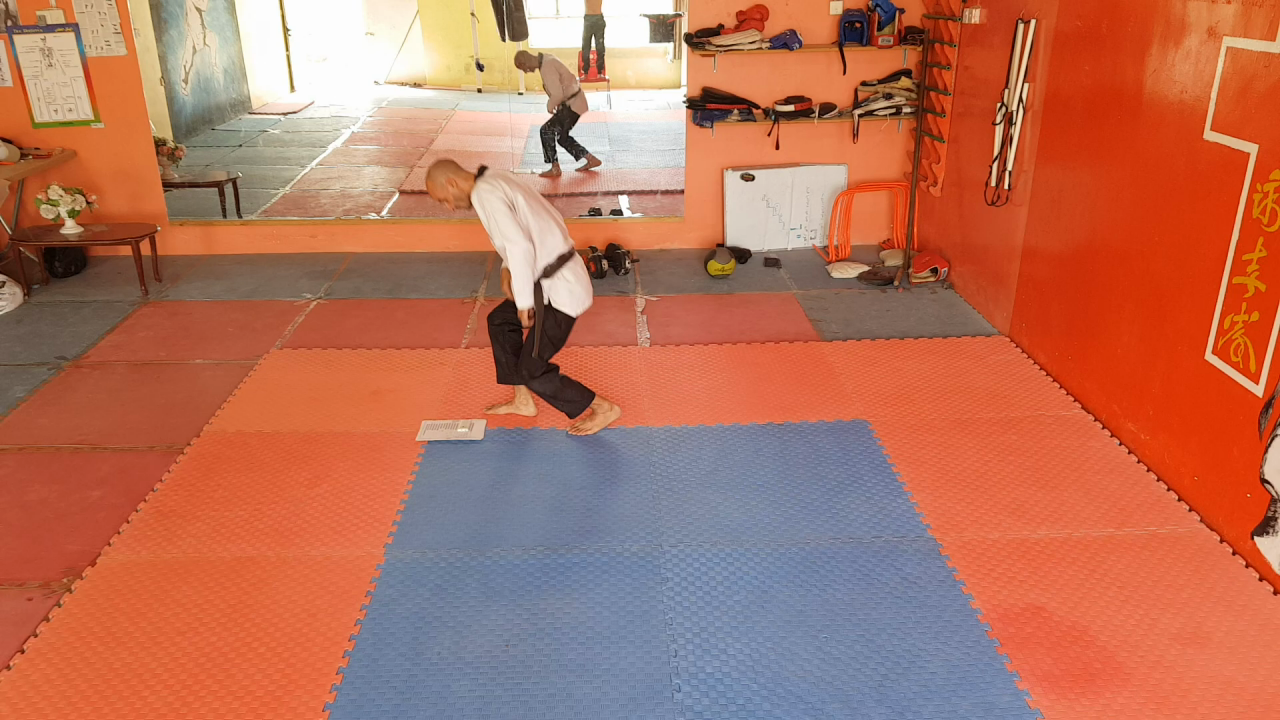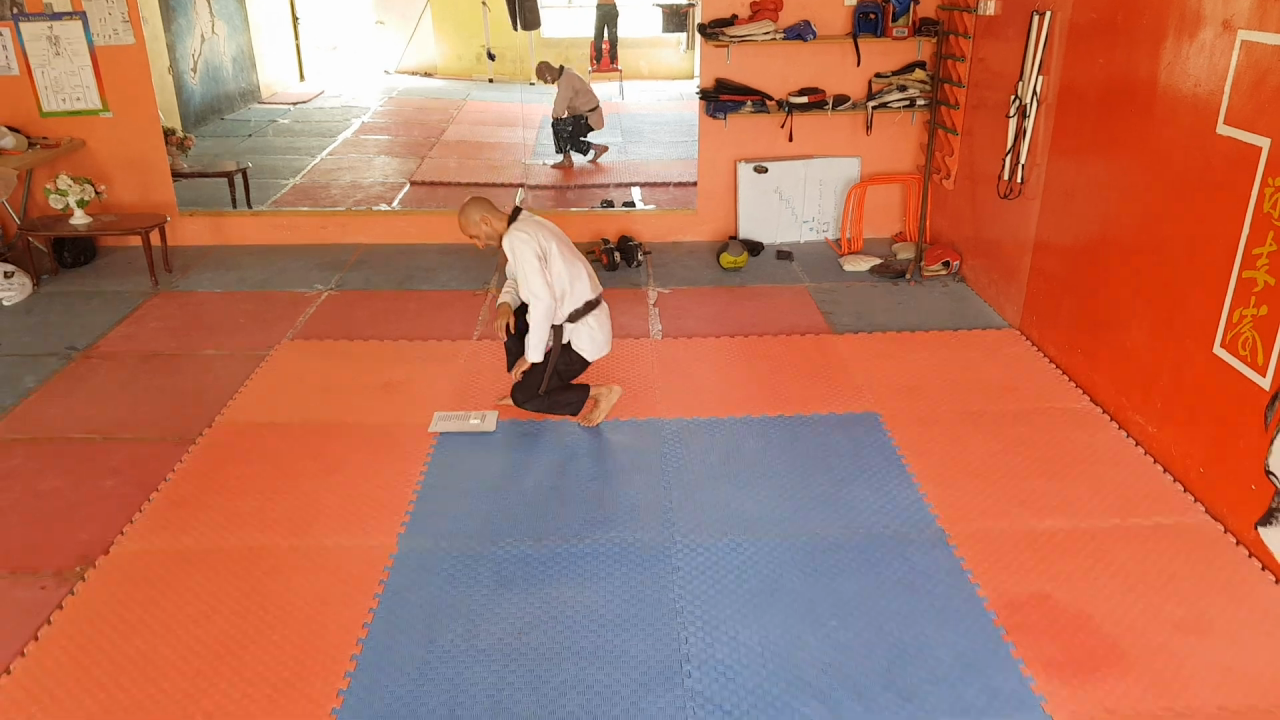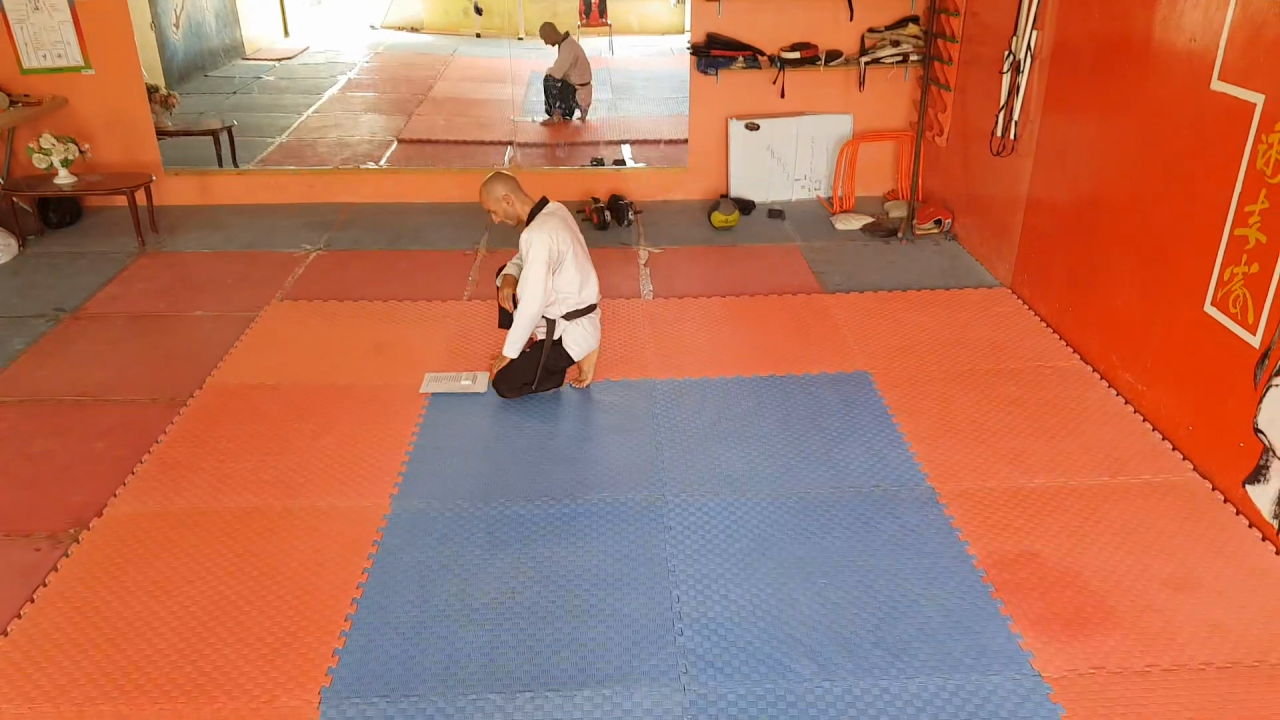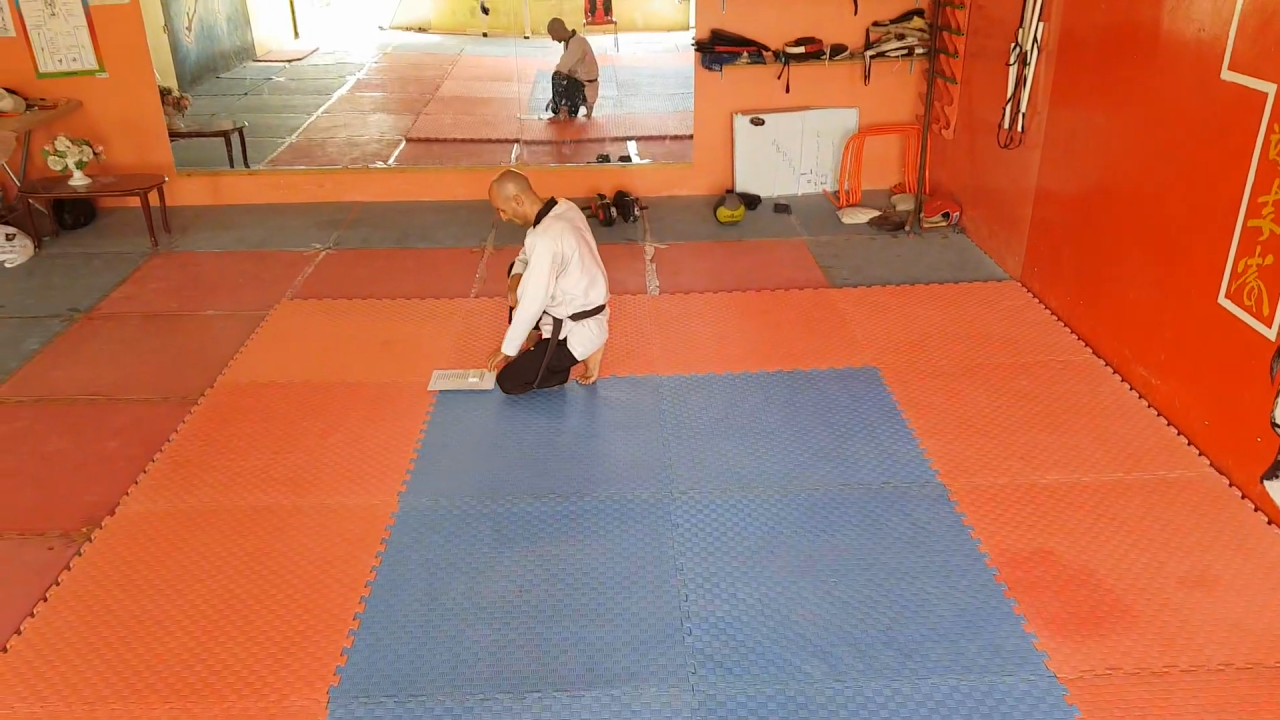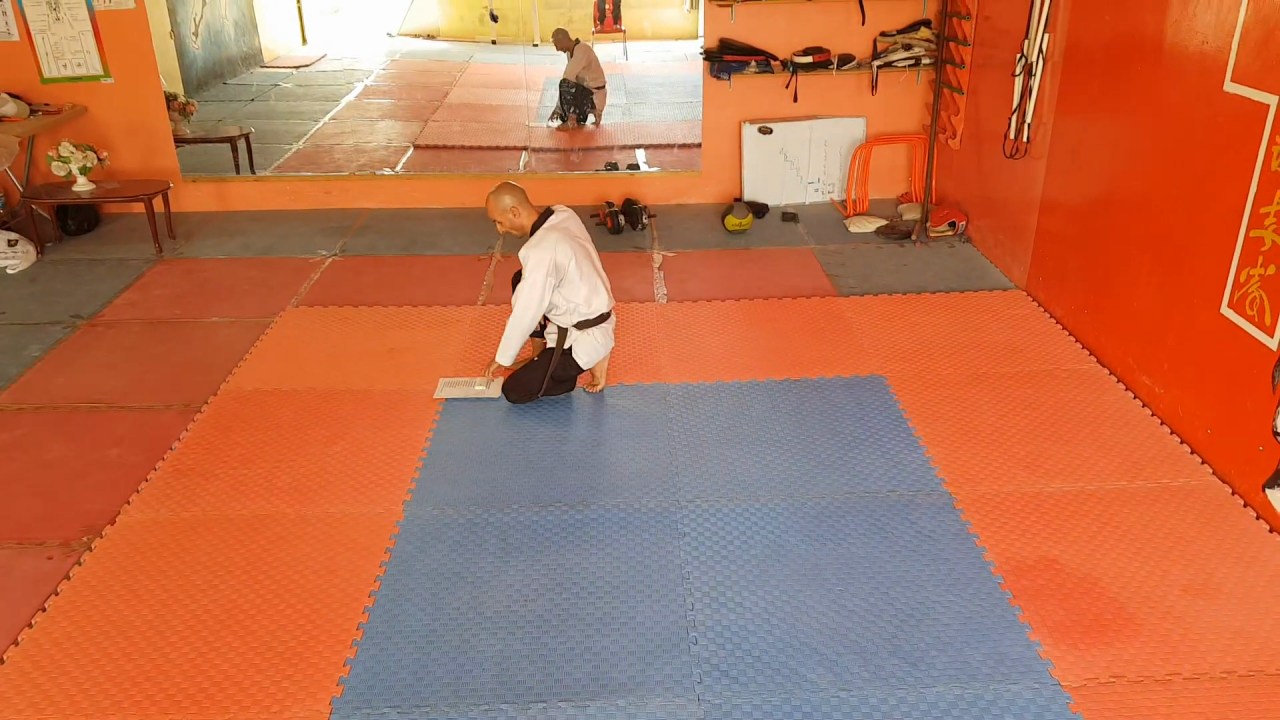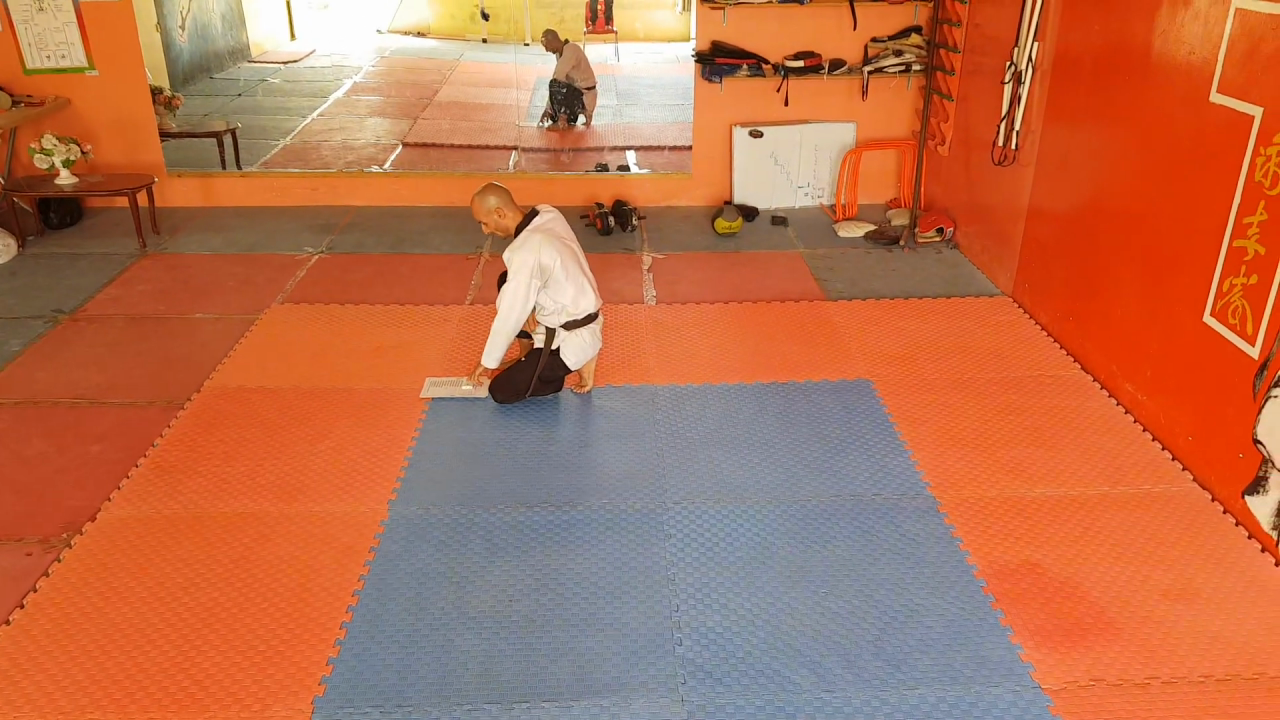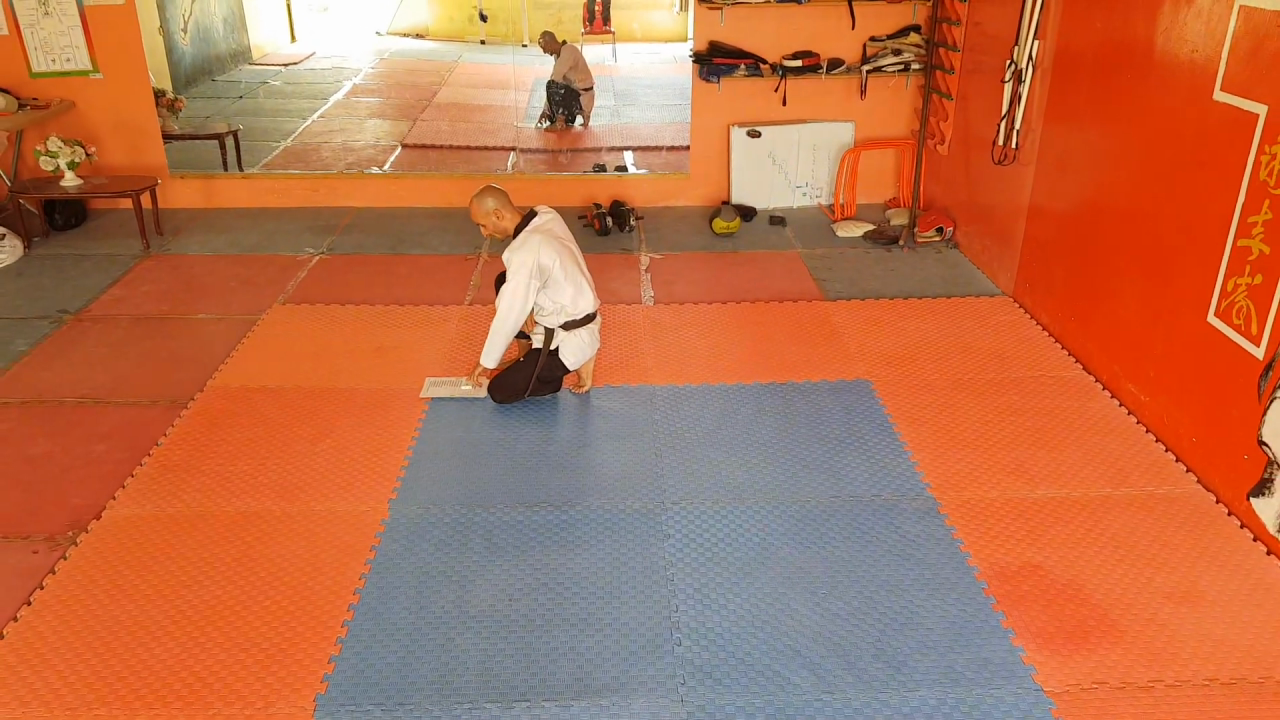
dt=0.3s
person 1, frame 1
left shoulder: (485, 194)
right shoulder: (496, 182)
left elbow: (520, 247)
left wrist: (524, 302)
right wrist: (509, 267)
left hip: (560, 288)
right hip: (559, 278)
left knee: (530, 370)
right knee: (499, 321)
left ankle: (600, 408)
right ankle: (523, 400)
person 1, frame 2
left shoulder: (518, 238)
right shoulder: (528, 224)
left elbow: (543, 301)
right elbow: (517, 277)
left wrist: (532, 356)
right wrist: (504, 303)
left hip: (582, 332)
right hip: (579, 315)
left knee: (525, 396)
right knee: (510, 322)
left ankle: (600, 395)
person 1, frame 3
left shoulder: (539, 234)
right shoulder: (553, 210)
left elbow: (532, 303)
right elbow: (526, 258)
left wrist: (509, 352)
right wrist: (509, 276)
left hip: (572, 332)
right hip: (573, 313)
left knee: (504, 384)
right knee: (506, 276)
left ankle: (578, 356)
right ankle: (529, 350)
person 1, frame 4
left shoulder: (546, 238)
right shoulder: (564, 208)
left elbow: (531, 304)
left wrist: (507, 349)
right wrist: (516, 276)
left hip: (578, 331)
right hip: (585, 309)
left knee: (508, 381)
right knee: (520, 276)
left ankle: (584, 352)
right ankle: (535, 346)
person 1, frame 5
left shoulder: (541, 250)
right shoulder: (562, 214)
left elbow: (525, 314)
left wrist: (502, 358)
right wrist: (532, 300)
left hip: (585, 338)
right hip: (592, 311)
left knee: (514, 391)
right knee: (521, 280)
left ankle: (590, 360)
right ankle: (541, 354)
person 1, frame 6
left shoulder: (525, 252)
right shoulder: (548, 214)
left elbow: (509, 316)
left wrist: (487, 362)
right wrist: (525, 304)
left hip: (572, 339)
right hip: (581, 312)
left knee: (501, 392)
right knee: (509, 283)
left ankle: (577, 361)
right ankle: (529, 355)
person 1, frame 7
left shoulder: (525, 252)
right shoulder: (546, 215)
left elbow: (508, 317)
left wrist: (486, 362)
right wrist: (524, 305)
left hip: (571, 339)
right hip: (576, 311)
left knee: (499, 391)
right knee: (505, 283)
left ankle: (576, 361)
right ankle: (527, 356)
